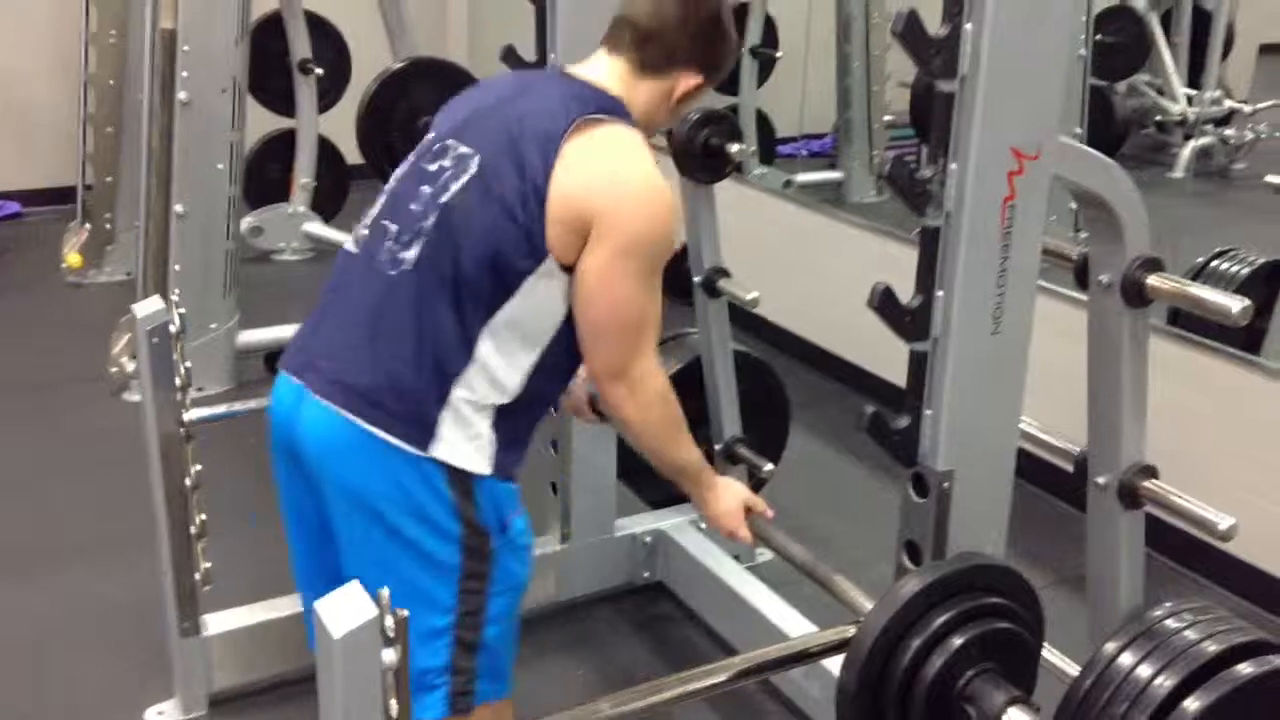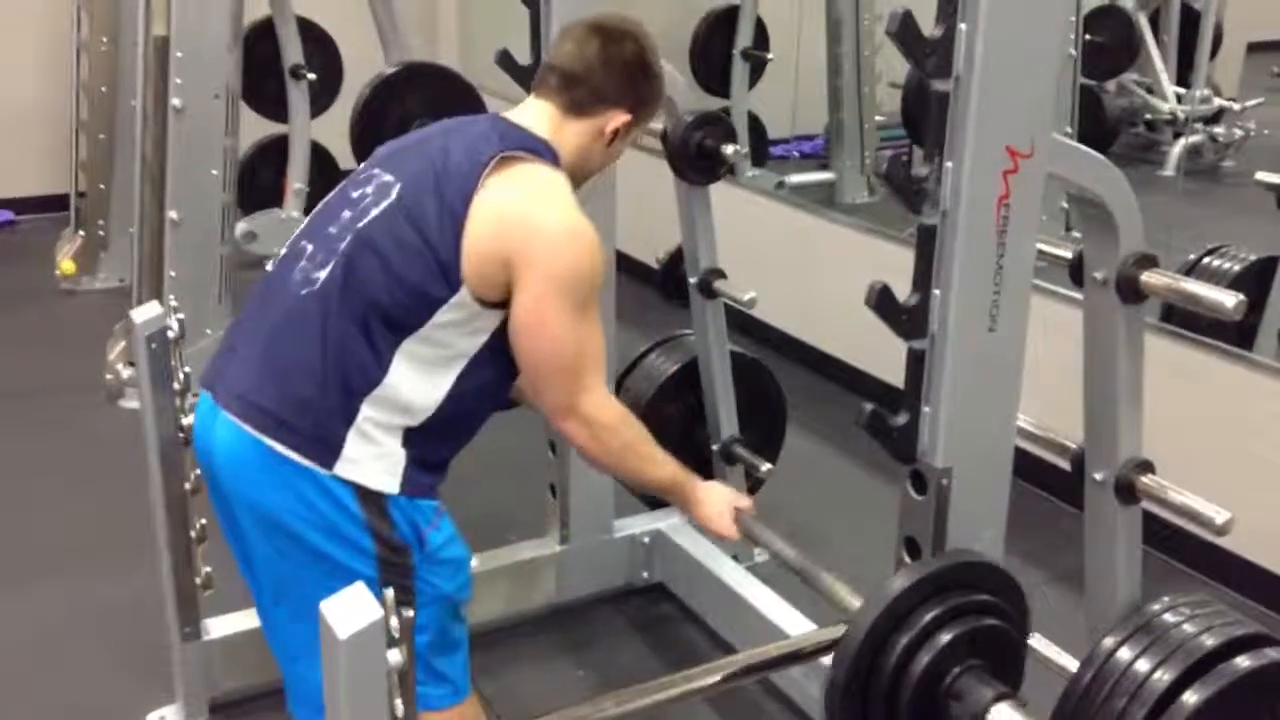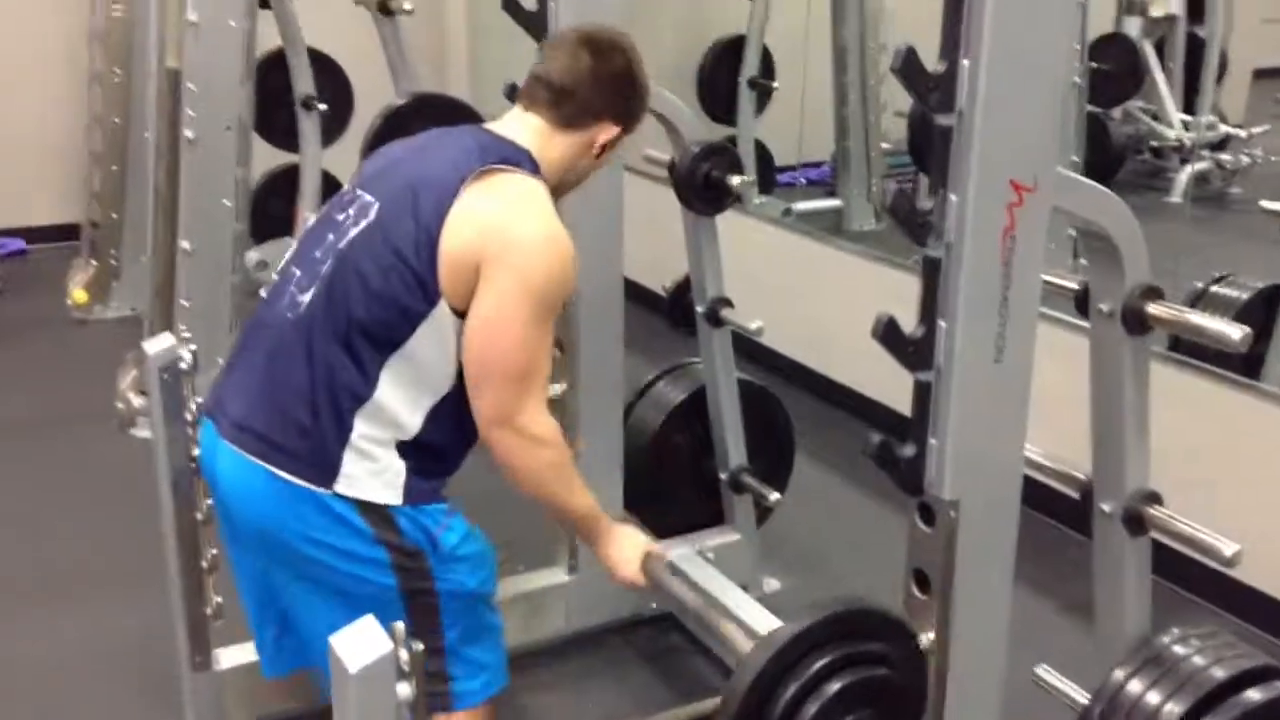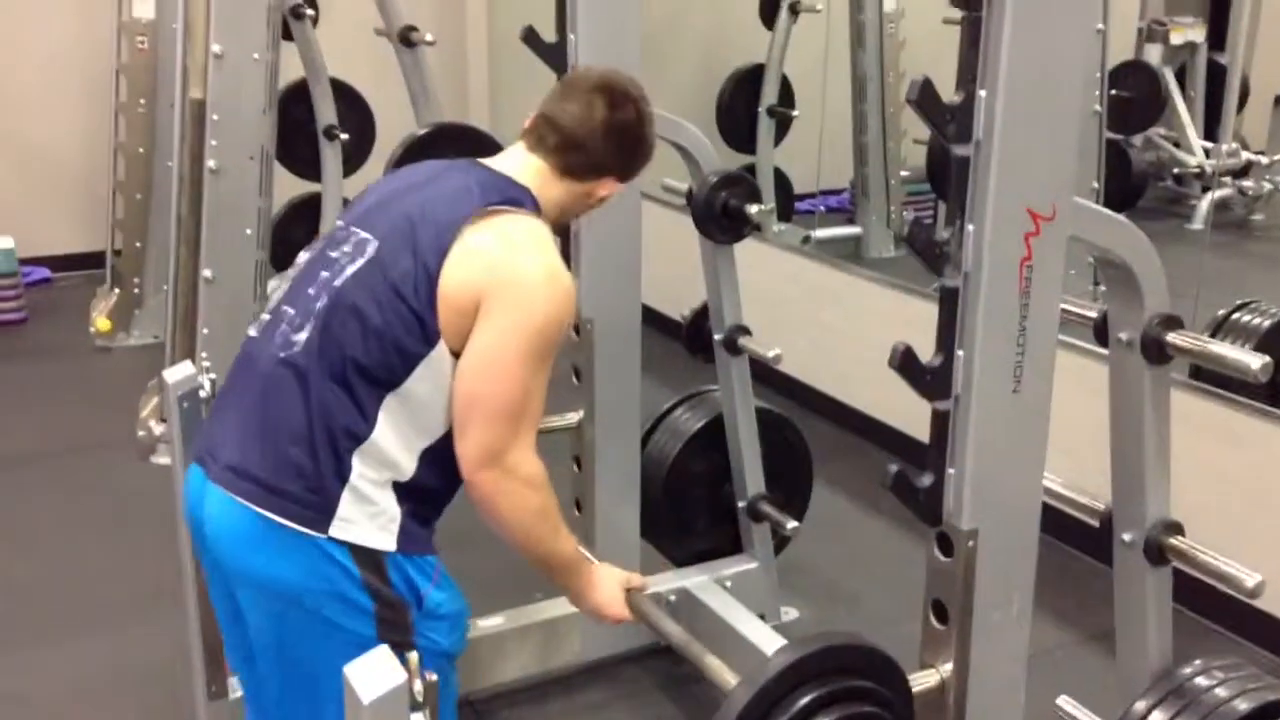
dt=0.4s
person 1, frame 1
left shoulder: (494, 97)
right shoulder: (627, 182)
right elbow: (623, 375)
left wrist: (557, 377)
right wrist: (705, 486)
left hip: (306, 397)
right hip: (410, 447)
person 1, frame 2
left shoulder: (444, 141)
right shoulder: (548, 222)
right elbow: (575, 410)
left wrist: (529, 386)
right wrist: (690, 492)
left hip: (232, 418)
right hip: (323, 462)
person 1, frame 3
left shoulder: (425, 150)
right shoulder: (526, 228)
right elbow: (508, 421)
right wrist: (603, 535)
left hip: (236, 442)
right hip: (328, 484)
person 1, frame 4
left shoulder: (414, 182)
right shoulder: (527, 268)
right elbow: (492, 463)
right wrist: (584, 579)
left hip: (221, 484)
right hip: (317, 528)
